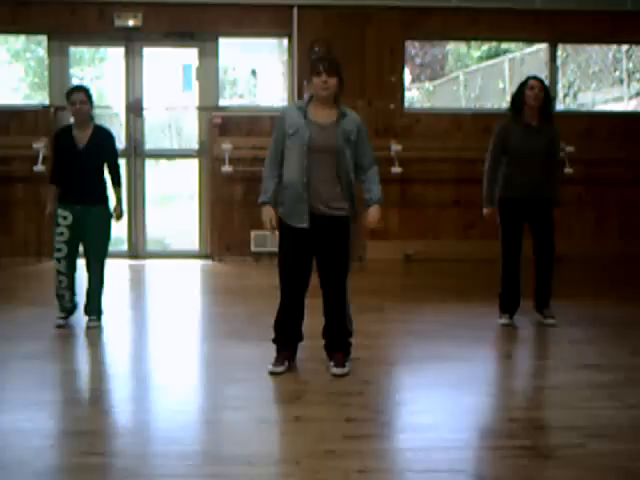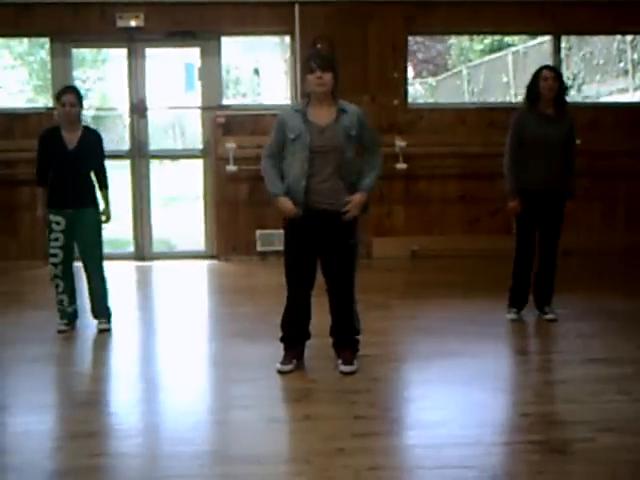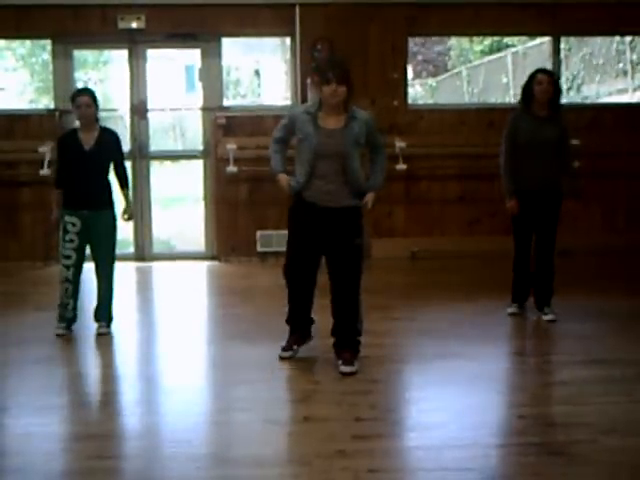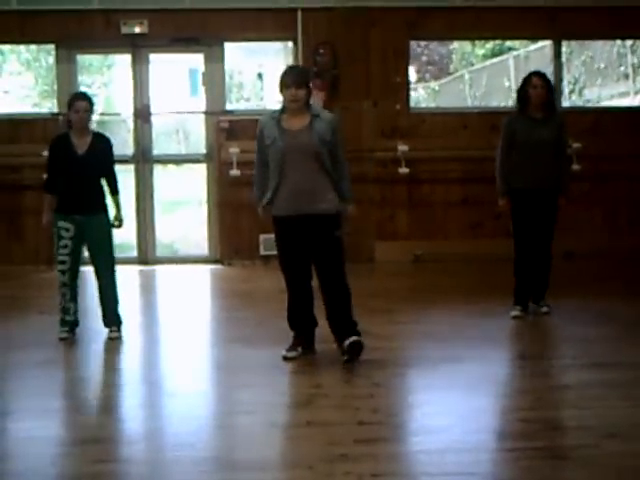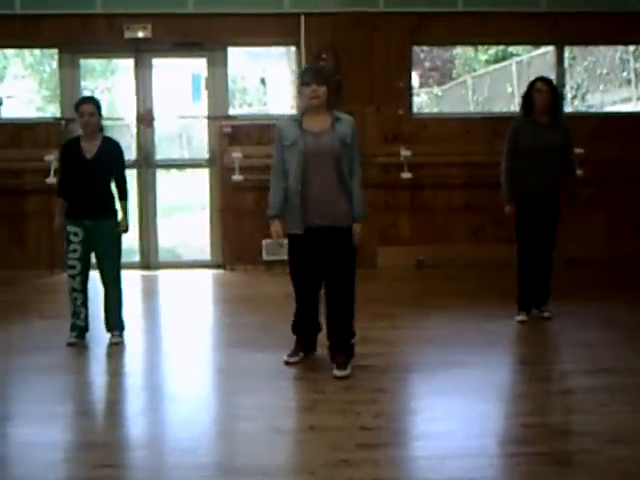
dt=0.7s
person 1, frame 1
left shoulder: (352, 122)
right shoulder: (289, 117)
left elbow: (366, 166)
right elbow: (273, 162)
left wrist: (373, 202)
right wrist: (266, 202)
left hip: (336, 215)
right hip: (295, 214)
left knee: (335, 287)
right knee: (291, 285)
left ankle: (338, 350)
right ankle: (285, 349)
person 1, frame 2
left shoulder: (353, 116)
right shoulder: (289, 118)
left elbow: (373, 154)
right elbow: (269, 158)
left wrist: (364, 191)
right wrist: (279, 195)
left hip: (341, 212)
right hip: (301, 212)
left knee: (342, 283)
right knee: (298, 284)
left ankle: (346, 347)
right ankle: (293, 347)
person 1, frame 3
left shoulder: (363, 122)
right shoulder: (300, 117)
left elbow: (379, 153)
right elbow: (277, 140)
left wrist: (373, 187)
right wrist: (279, 171)
left hip: (345, 209)
right hip: (305, 205)
left knee: (346, 281)
right knee: (297, 273)
left ankle: (347, 347)
right ankle: (297, 332)
person 1, frame 4
left shoulder: (327, 122)
right shoulder: (267, 125)
left elbow: (339, 163)
right elbow: (261, 167)
left wrist: (346, 198)
right wrist: (262, 200)
left hip: (324, 210)
right hip: (285, 214)
left knee: (332, 274)
right knee: (295, 279)
left ankle: (347, 334)
right ankle: (302, 337)
person 1, frame 5
left shoulder: (346, 126)
right shoulder: (286, 129)
left elbow: (355, 174)
right elbow: (279, 175)
left wrist: (358, 217)
right wrist: (275, 215)
left hip: (339, 222)
right hip: (300, 222)
left knee: (340, 289)
right knee: (304, 286)
left ankle: (341, 351)
right ankle: (304, 342)
person 2, frame 1
left shoulder: (550, 130)
right shoulder: (507, 127)
left elbow: (555, 167)
right elbow: (492, 164)
left wrist: (553, 199)
right wrist: (489, 200)
left hip: (541, 200)
right hip: (511, 199)
left knee: (546, 252)
right knee: (511, 256)
left ankle: (543, 304)
right ankle: (507, 308)
person 2, frame 2
left shoulder: (566, 120)
right shoulder: (523, 117)
left elbow: (571, 158)
right elbow: (511, 157)
left wrist: (569, 192)
right wrist: (513, 194)
left hip: (554, 193)
right hip: (528, 192)
left knee: (549, 249)
right knee: (524, 248)
left ankle: (544, 302)
right ankle: (515, 303)
person 2, frame 3
left shoulder: (559, 121)
right shoulder: (518, 119)
left elbow: (565, 158)
right elbow: (507, 158)
left wrist: (565, 189)
right wrist: (510, 193)
left hip: (550, 193)
right hip: (523, 192)
left knee: (546, 248)
right knee: (522, 247)
left ankle: (544, 302)
right ankle: (518, 299)
person 2, frame 4
left shoulder: (556, 121)
right shoulder: (514, 121)
left elbow: (563, 157)
right elbow: (503, 158)
left wrist: (562, 191)
right wrist: (503, 192)
left hip: (547, 192)
right hip: (520, 191)
left knee: (543, 245)
right knee: (523, 246)
left ankle: (539, 296)
right ankle: (520, 301)
person 2, frame 5
left shoulder: (560, 128)
right shoulder: (520, 126)
left elbow: (568, 163)
right elbow: (508, 164)
left wrist: (568, 192)
right wrist: (508, 198)
left hip: (551, 198)
right hip: (525, 197)
left knee: (545, 250)
right knee: (526, 251)
left ankle: (541, 301)
right ankle: (524, 305)
person 3, frame 1
left shoulder: (104, 135)
right shoulder: (61, 136)
left elbow: (114, 170)
right elbow: (56, 172)
left wrist: (119, 202)
right wrist: (51, 202)
left hip: (96, 205)
right hip: (67, 205)
left knee: (95, 260)
right knee: (63, 257)
left ankle: (93, 312)
right ankle: (66, 308)
person 3, frame 2
left shoulder: (92, 137)
right shoulder: (48, 137)
left elbow: (100, 172)
right elbow: (42, 173)
left wrist: (107, 204)
right wrist: (41, 205)
left hip: (86, 207)
right hip: (58, 208)
left knee: (93, 261)
right knee: (59, 263)
left ankle: (103, 315)
right ankle: (67, 315)
person 3, frame 3
left shoulder: (110, 137)
right shoulder: (66, 140)
left elbow: (120, 171)
right elbow: (61, 175)
left wrist: (128, 202)
right wrist: (57, 207)
left hip: (102, 209)
right hip: (73, 210)
left knee: (104, 265)
right knee: (69, 265)
left ankle: (103, 318)
right ankle: (65, 318)
person 3, frame 4
left shoulder: (102, 142)
right shoulder: (58, 143)
left elbow: (110, 177)
right elbow: (51, 180)
left wrist: (118, 209)
right wrist: (47, 211)
left hip: (96, 213)
right hip: (66, 214)
left knee: (105, 268)
right knee: (65, 270)
left ankle: (113, 322)
right ankle: (68, 323)
person 3, frame 5
left shoulder: (112, 147)
right shoulder: (68, 148)
left elbow: (121, 183)
right elbow: (63, 184)
left wrist: (124, 216)
right wrist: (59, 215)
left hip: (105, 219)
right hip: (76, 220)
left knee: (111, 275)
right knee: (76, 275)
left ankle: (115, 328)
right ankle: (78, 328)
